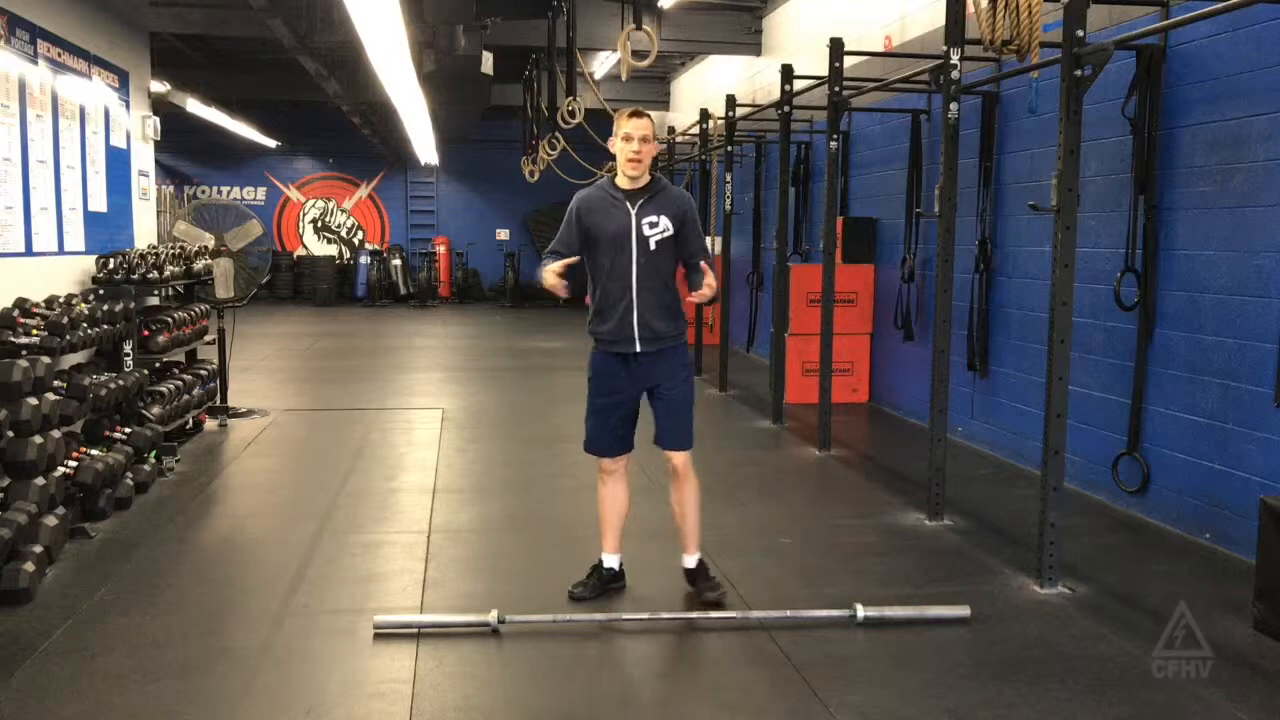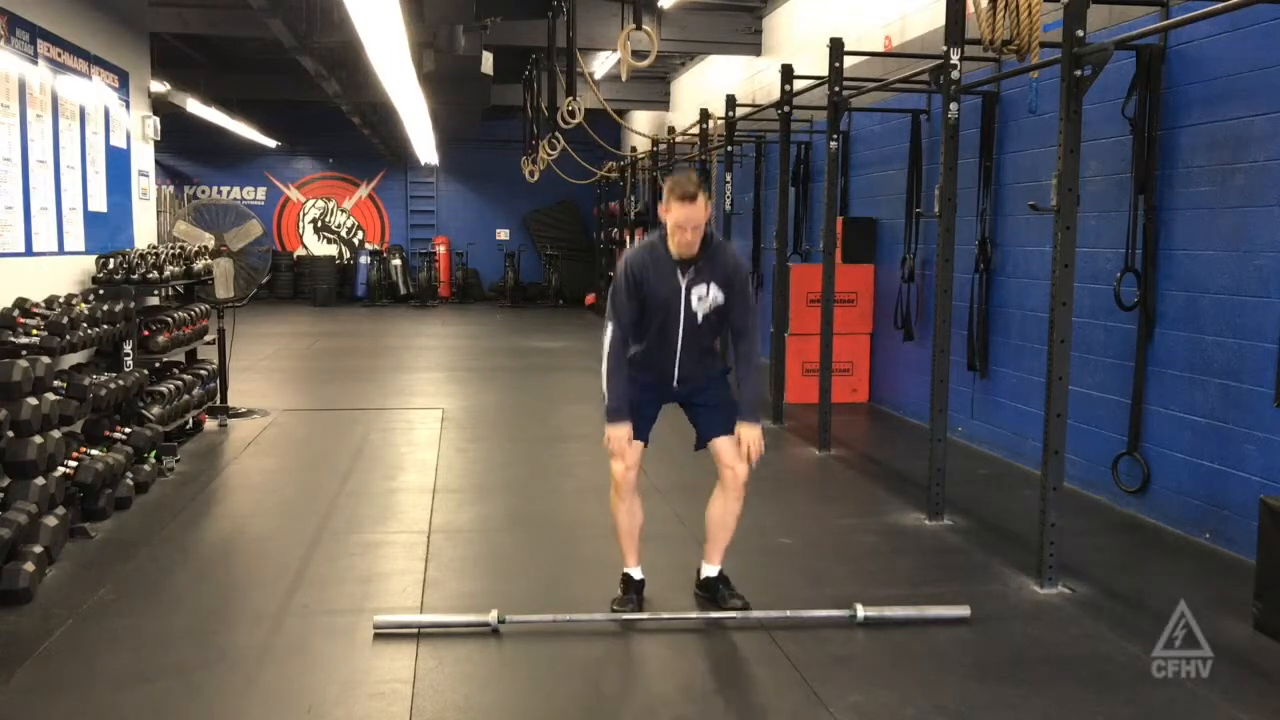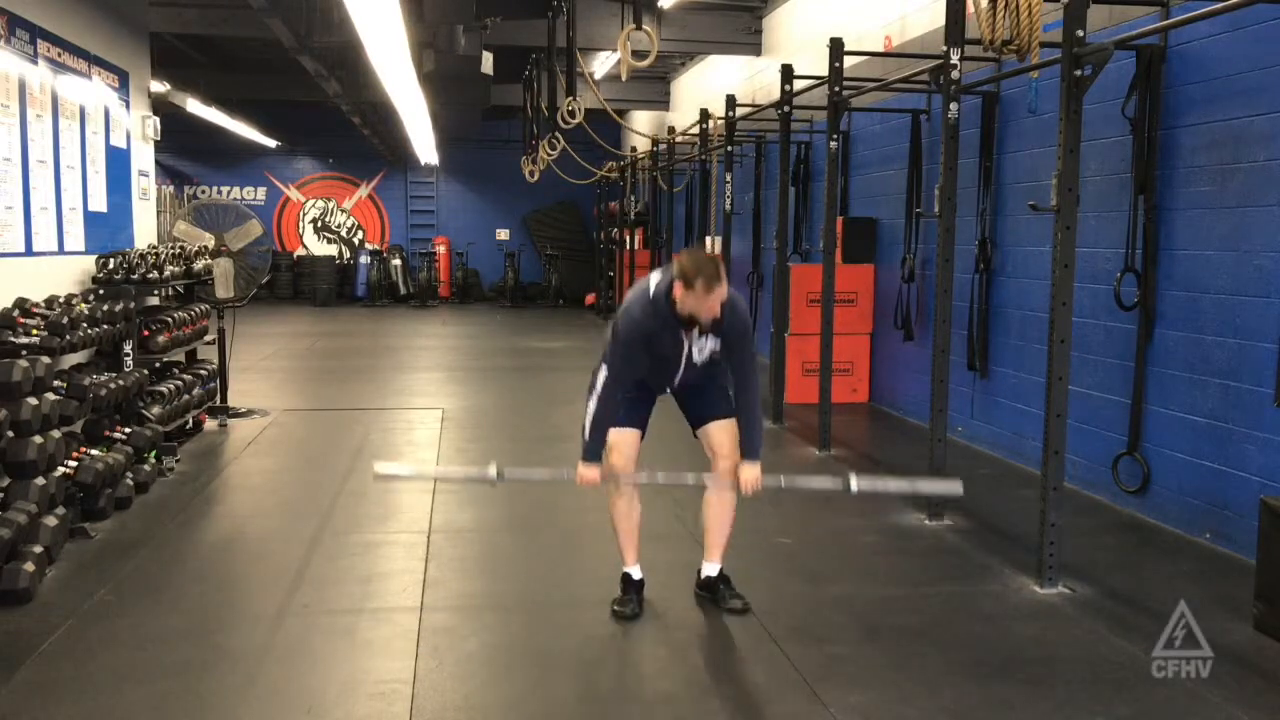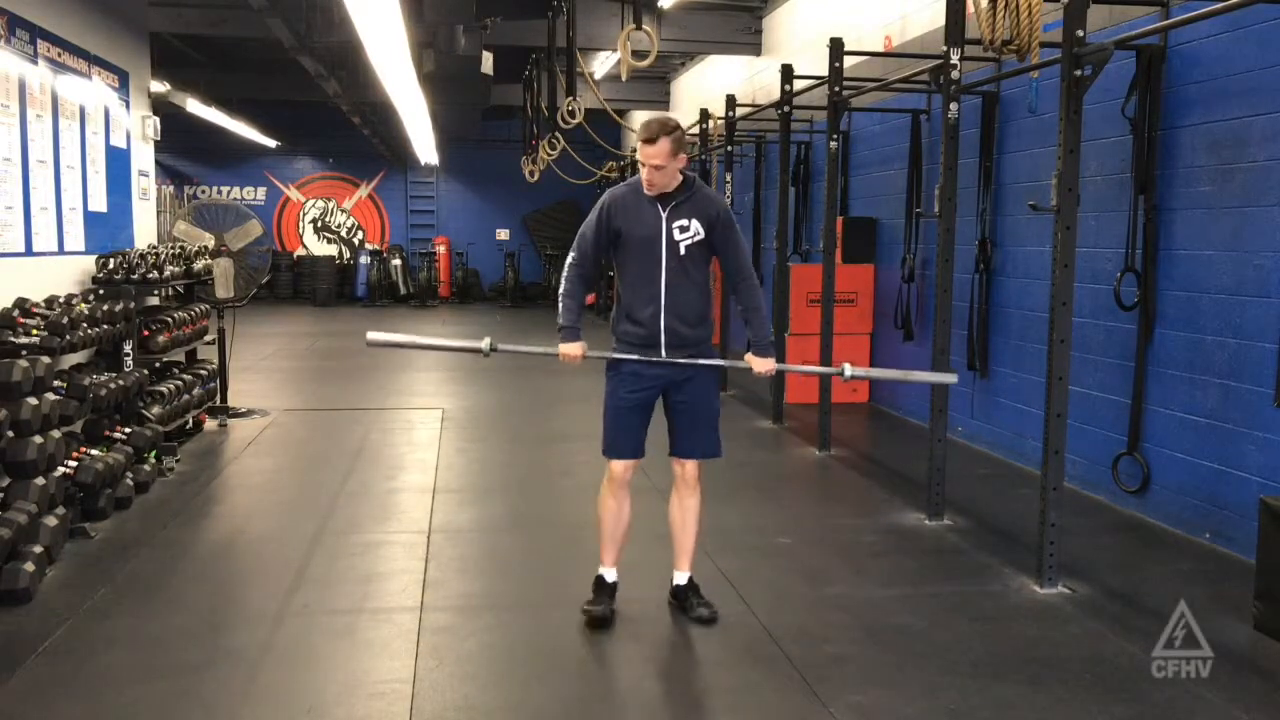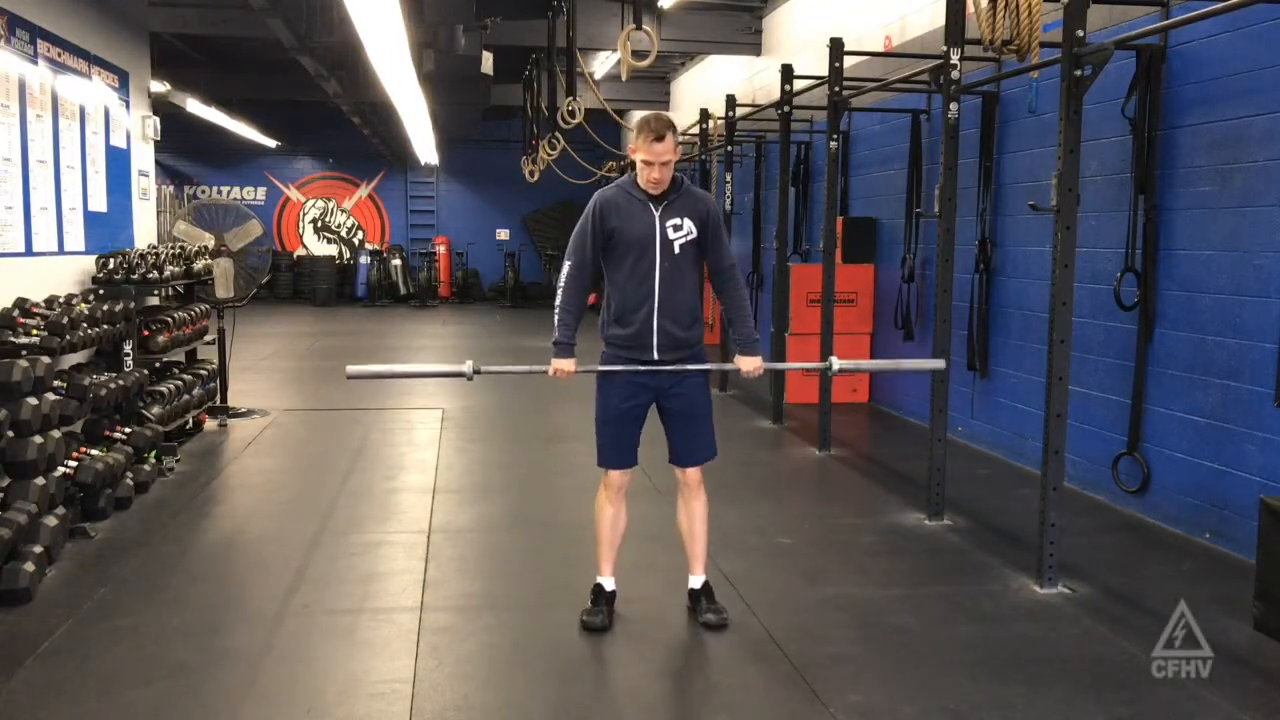
dt=1s
person 1, frame 1
left shoulder: (677, 202)
right shoulder: (588, 203)
left elbow: (696, 261)
right elbow: (554, 260)
left wrist: (706, 283)
right wrist: (551, 273)
left hip: (668, 351)
right hip: (611, 354)
left knee: (679, 463)
right knee: (610, 464)
left ankle: (694, 565)
right ankle: (609, 567)
person 1, frame 2
left shoulder: (728, 262)
right shoulder: (637, 261)
left elbow: (745, 339)
right elbow: (617, 338)
left wrist: (749, 416)
right wrist: (617, 415)
left hip: (705, 377)
right hip: (643, 376)
left knee: (736, 470)
right knee: (623, 470)
left ankle: (711, 575)
right ankle: (632, 577)
person 1, frame 3
left shoulder: (732, 312)
right shoulder: (640, 309)
left elbow: (744, 381)
right elbow: (607, 378)
left wrist: (750, 456)
right wrist: (590, 458)
left hip: (699, 376)
right hip: (637, 378)
left knee: (726, 458)
right knee: (620, 465)
left ankle: (711, 575)
right ankle: (632, 577)
person 1, frame 4
left shoulder: (710, 207)
right shoulder: (616, 203)
left elbow: (742, 277)
right elbow: (578, 267)
left wrist: (761, 345)
right wrist: (570, 330)
left hip: (694, 360)
right hip: (631, 357)
left knee: (688, 472)
right knee: (618, 472)
left ankle: (683, 583)
right ankle: (606, 579)
person 1, frame 5
left shoulder: (700, 206)
right shoulder: (607, 204)
left elbow: (728, 279)
right elbow: (576, 277)
left wrist: (747, 346)
right wrist: (563, 346)
left hip: (686, 364)
right hip: (623, 363)
left knee: (691, 476)
right knee: (614, 479)
left ankle: (698, 586)
right ankle: (604, 587)
